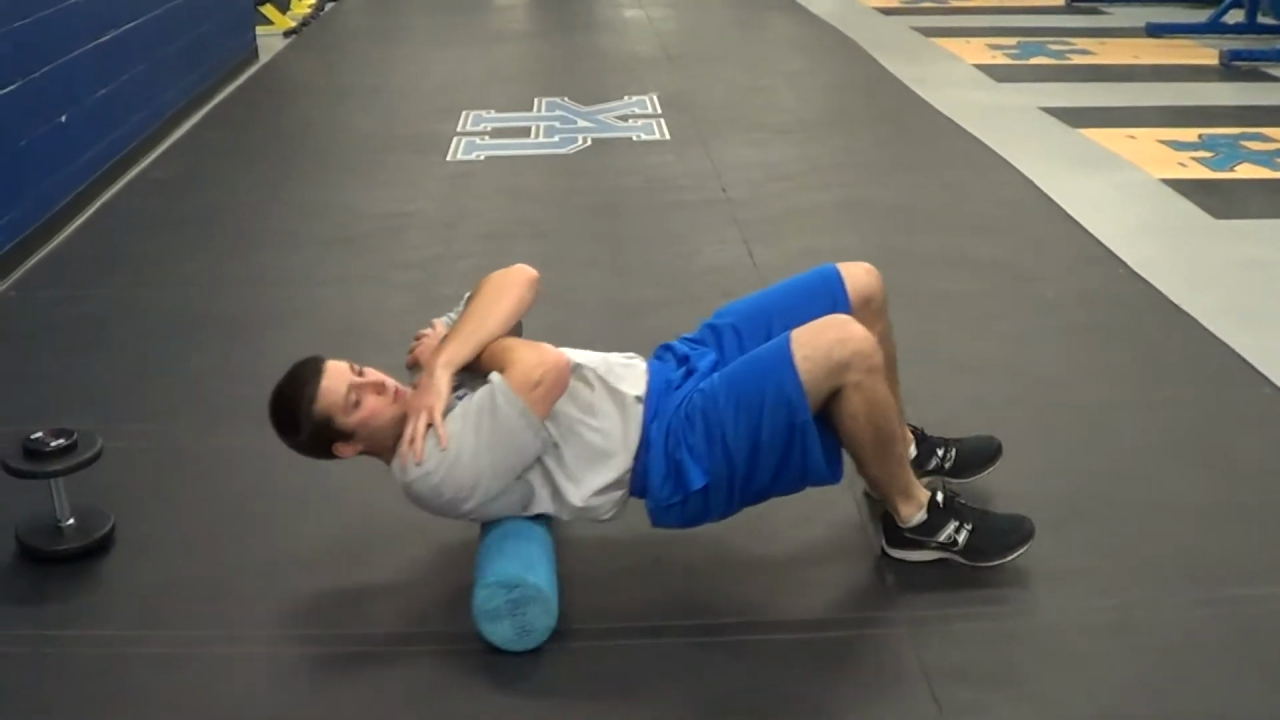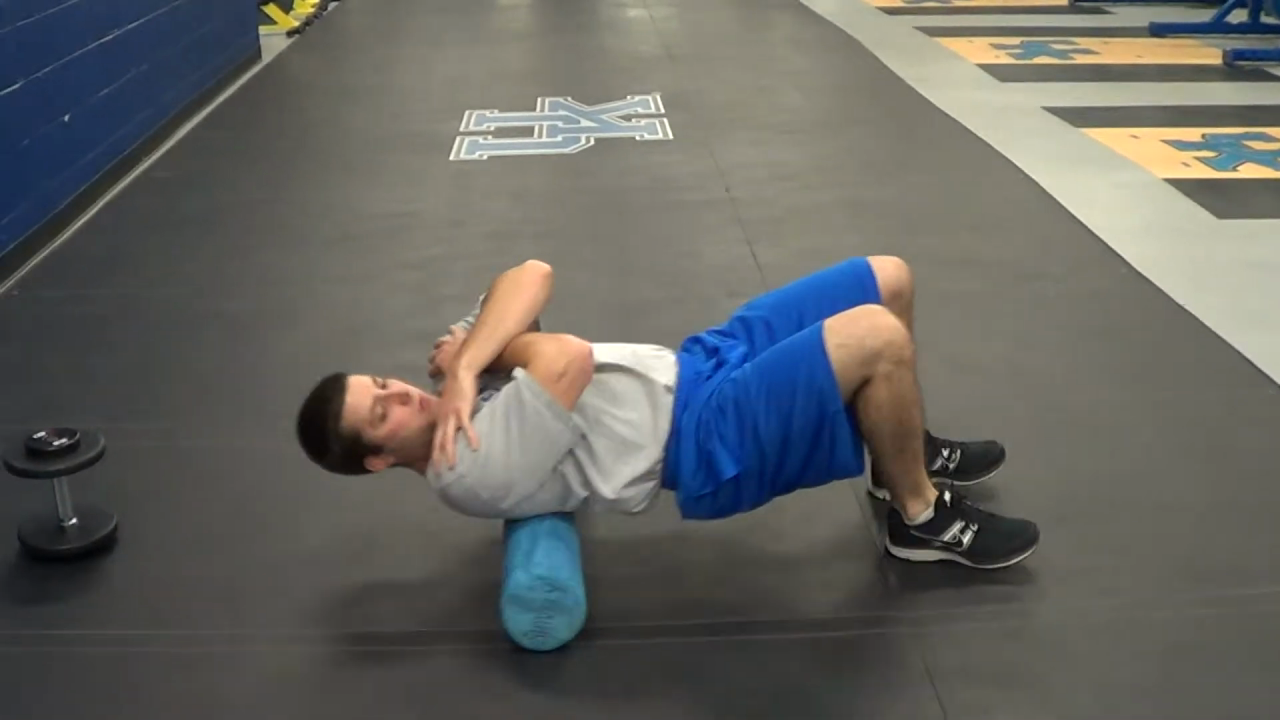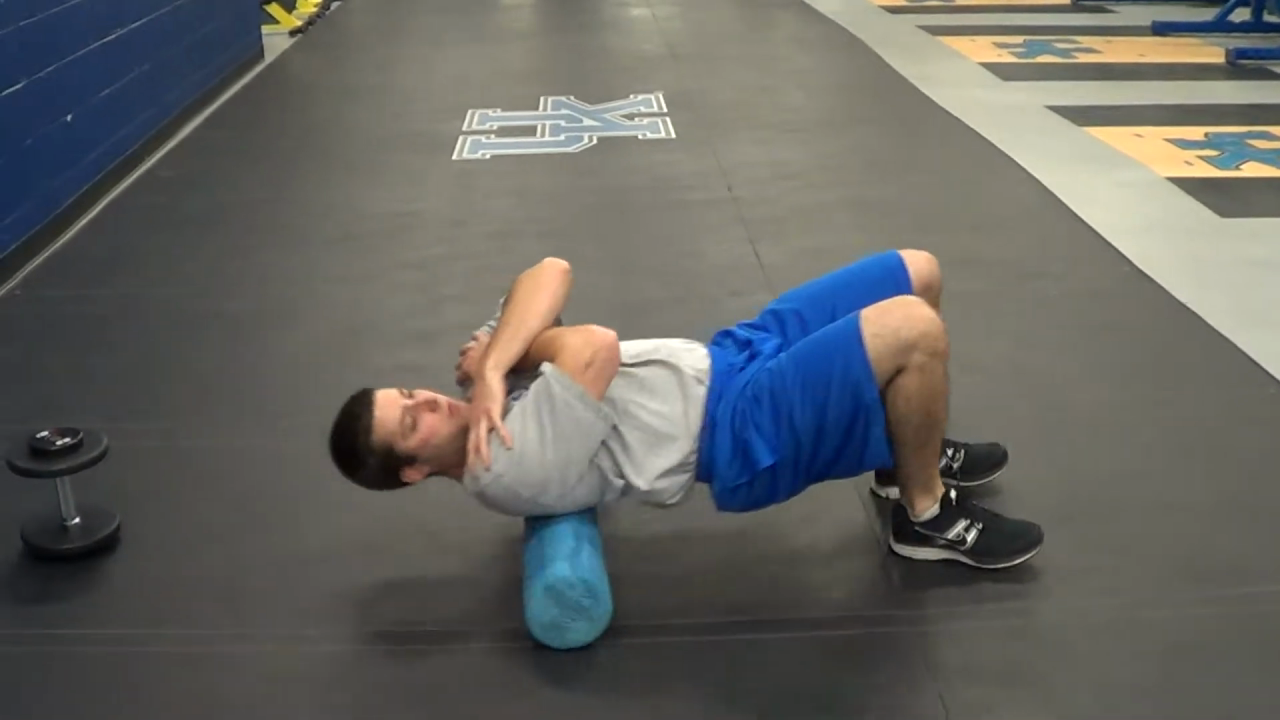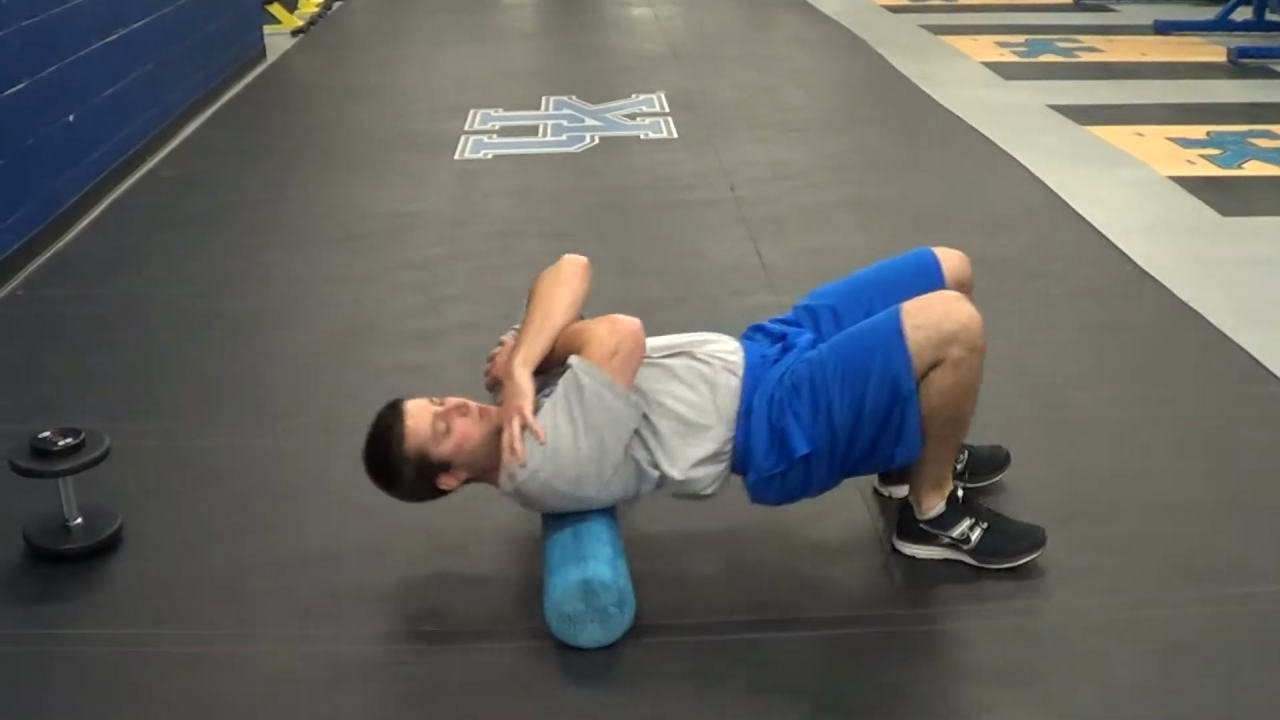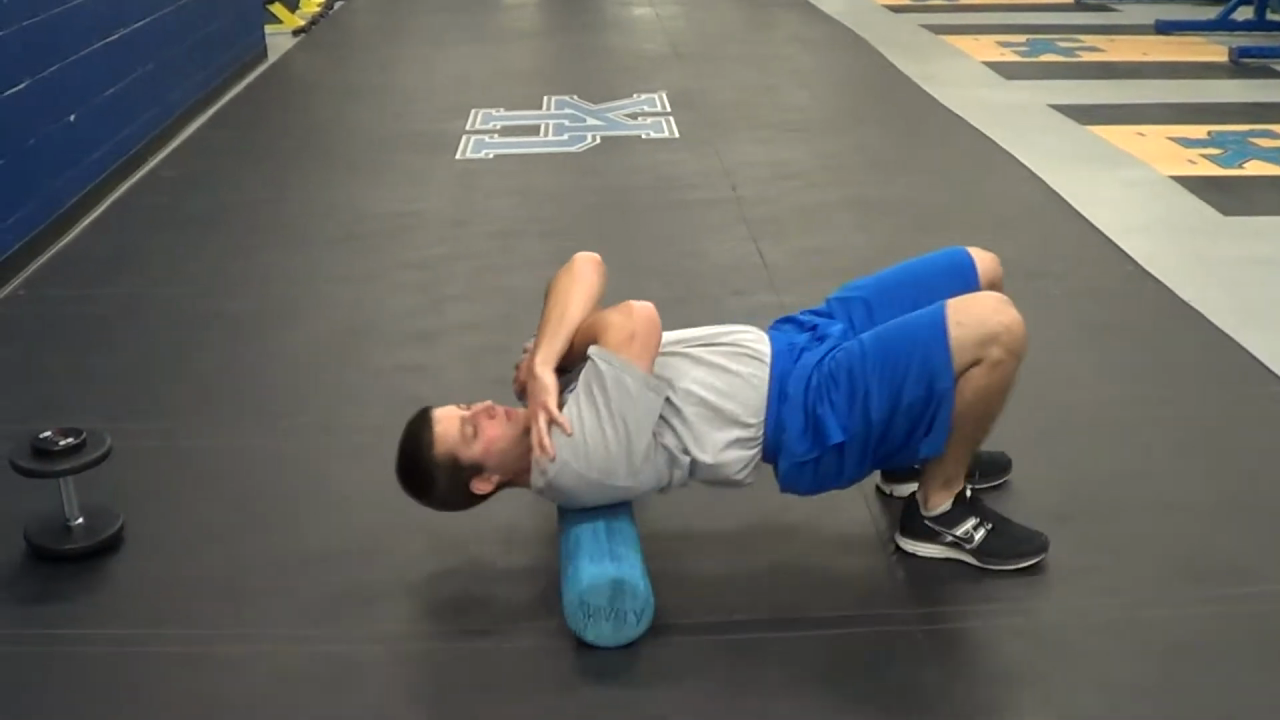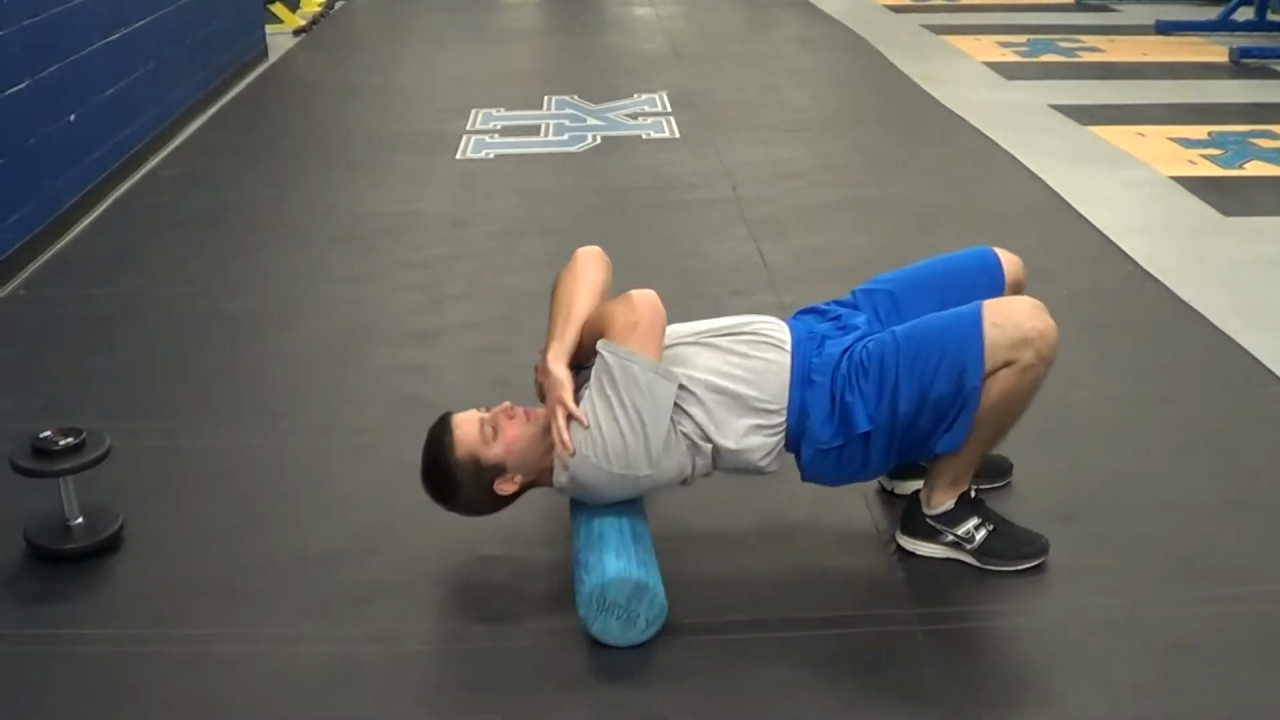
dt=0.1s
person 1, frame 1
left shoulder: (433, 380)
right shoulder: (438, 471)
left elbow: (520, 278)
right elbow: (546, 371)
left wrist: (446, 361)
right wrist: (477, 346)
left hip: (666, 376)
right hip: (681, 452)
left knee: (859, 286)
right knee: (851, 343)
left ankle: (902, 450)
right ankle: (916, 519)
person 1, frame 2
left shoulder: (453, 384)
right shoulder: (470, 473)
left elbow: (534, 274)
right elbow: (569, 363)
left wrist: (468, 364)
right wrist: (497, 344)
left hip: (691, 369)
right hip: (707, 443)
left knee: (887, 278)
right knee: (879, 337)
left ankle: (906, 452)
right ankle: (922, 518)
person 1, frame 3
left shoulder: (488, 398)
right shoulder: (511, 474)
left elbow: (552, 270)
right elbow: (597, 352)
left wrist: (494, 364)
right wrist: (508, 357)
left hip: (726, 363)
right hip: (742, 434)
left knee: (921, 274)
right knee: (915, 328)
left ankle: (907, 454)
right ankle: (928, 516)
person 1, frame 4
left shoulder: (512, 403)
right shoulder: (545, 470)
left elbow: (571, 267)
right elbow: (624, 340)
left wrist: (521, 364)
right wrist: (529, 361)
left hip: (755, 355)
right hip: (773, 424)
left knee: (948, 269)
right knee: (953, 326)
left ankle: (914, 455)
right ankle: (934, 514)
person 1, frame 5
left shoulder: (543, 408)
right shoulder: (578, 466)
left elbow: (586, 263)
right elbow: (638, 323)
left wrist: (544, 359)
right wrist: (559, 353)
left hip: (792, 347)
right hip: (809, 409)
left knee: (982, 272)
right knee: (998, 326)
left ankle: (917, 456)
right ankle: (938, 511)
person 1, frame 6
left shoulder: (562, 410)
right shoulder: (597, 461)
left elbow: (589, 259)
right elbow: (645, 311)
left wrist: (559, 355)
right wrist: (575, 345)
right hip: (829, 398)
left knee: (1003, 272)
right knee: (1029, 331)
left ankle: (924, 457)
right ankle: (942, 510)
